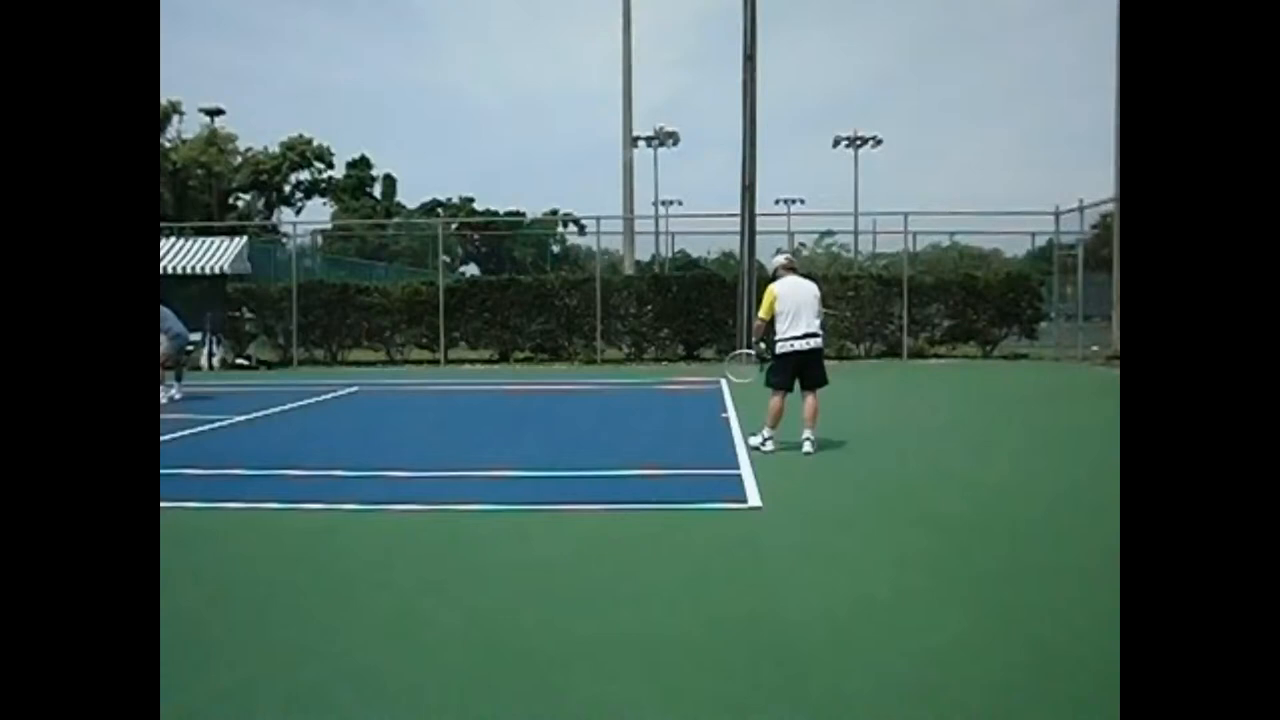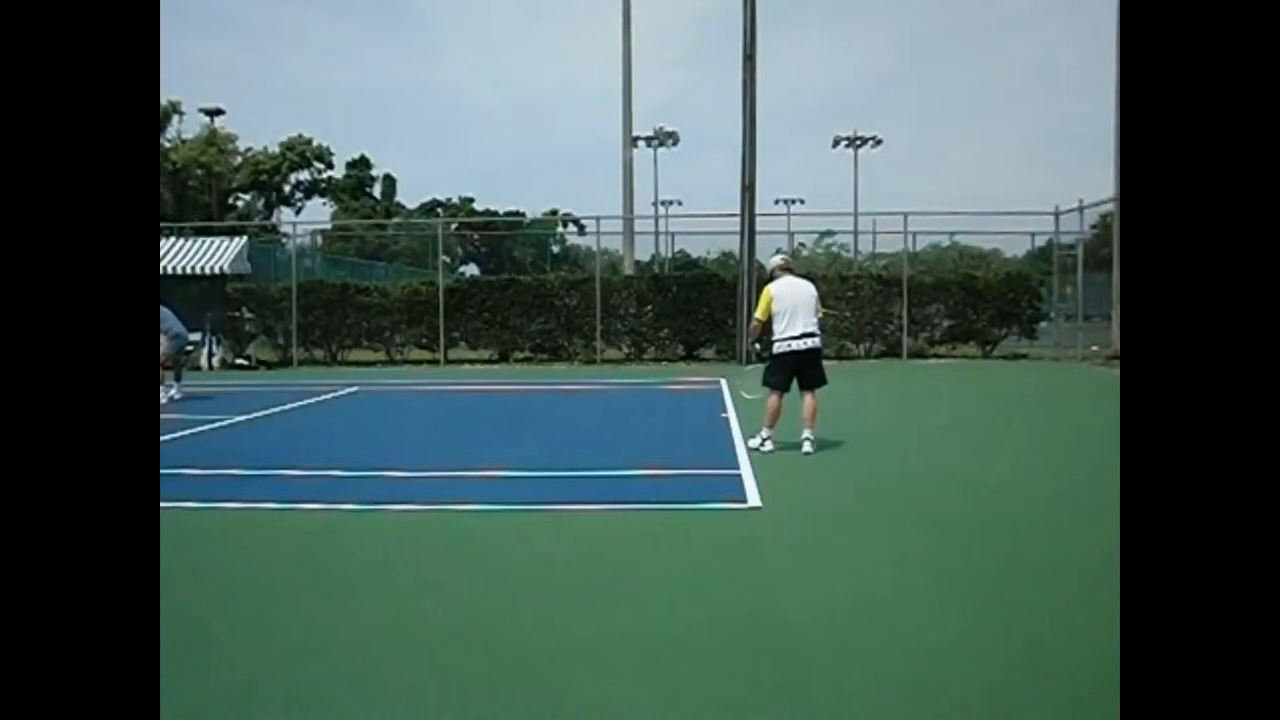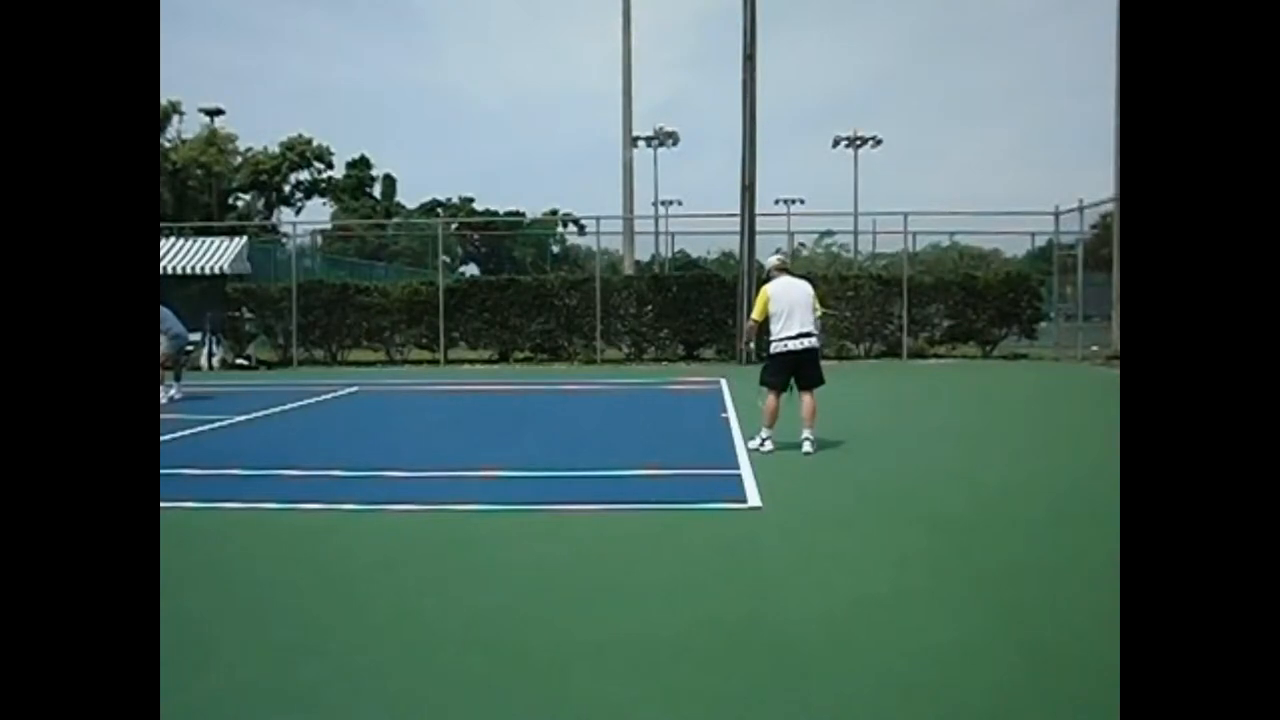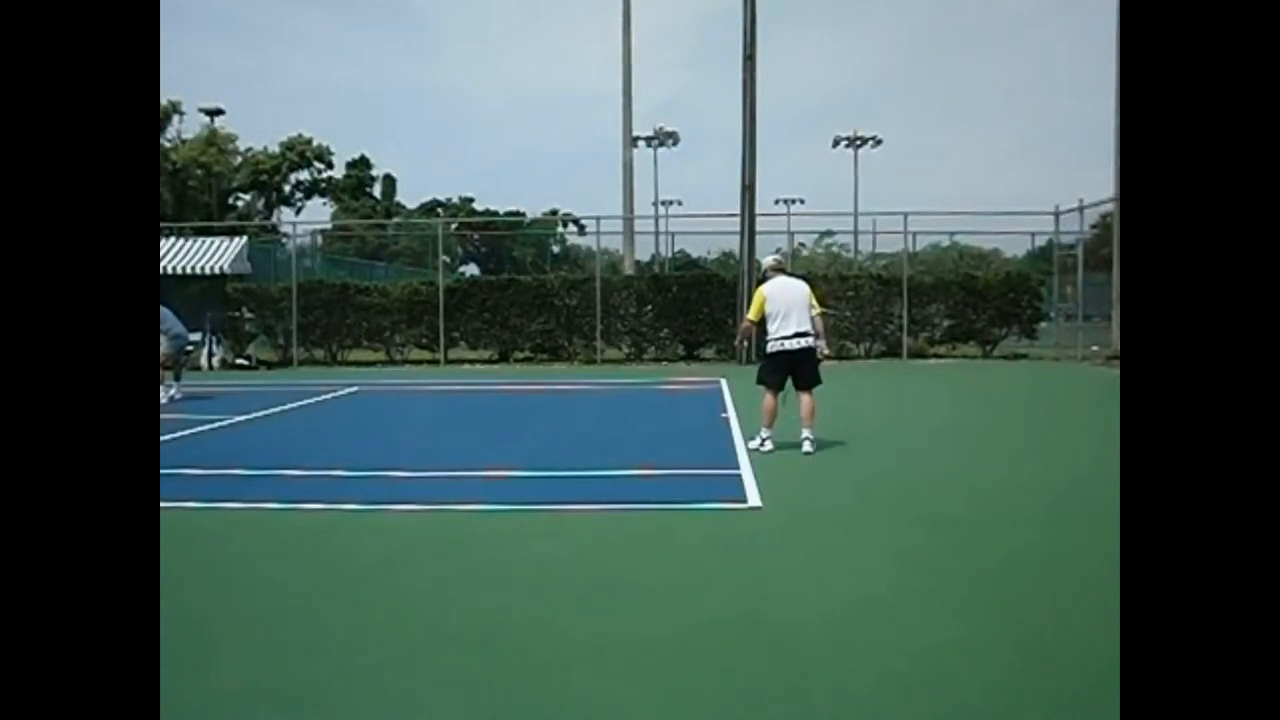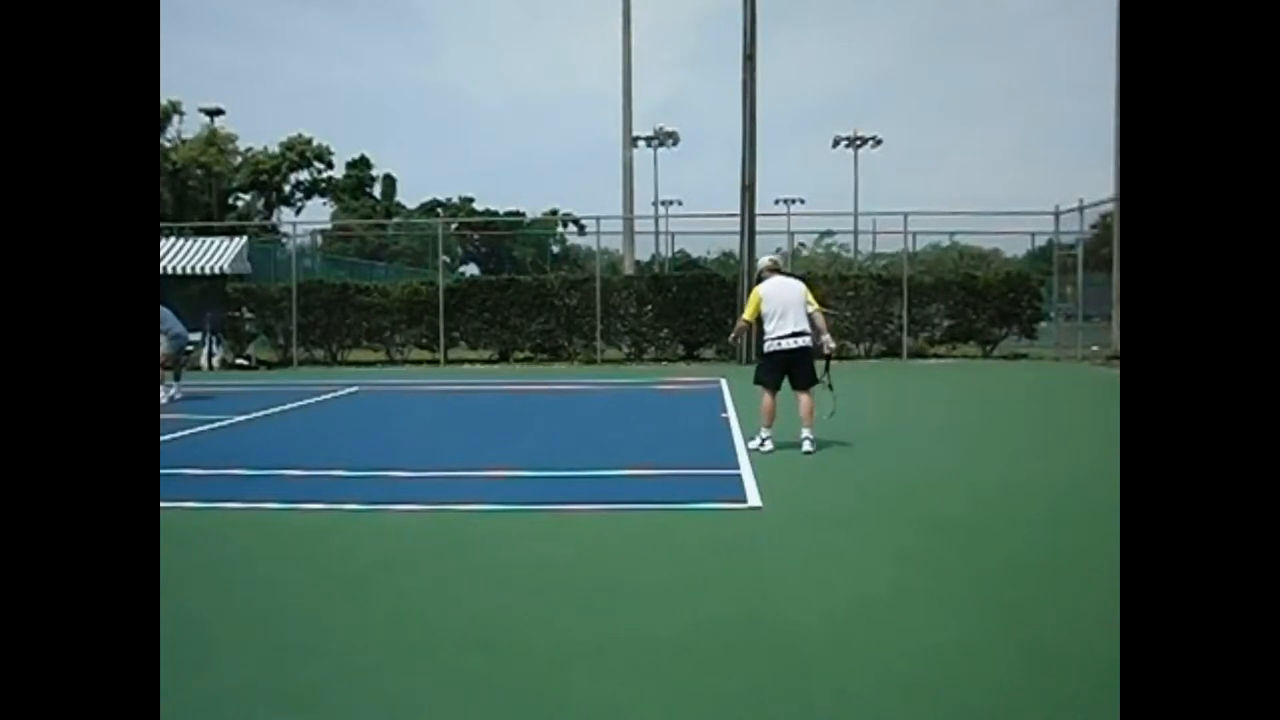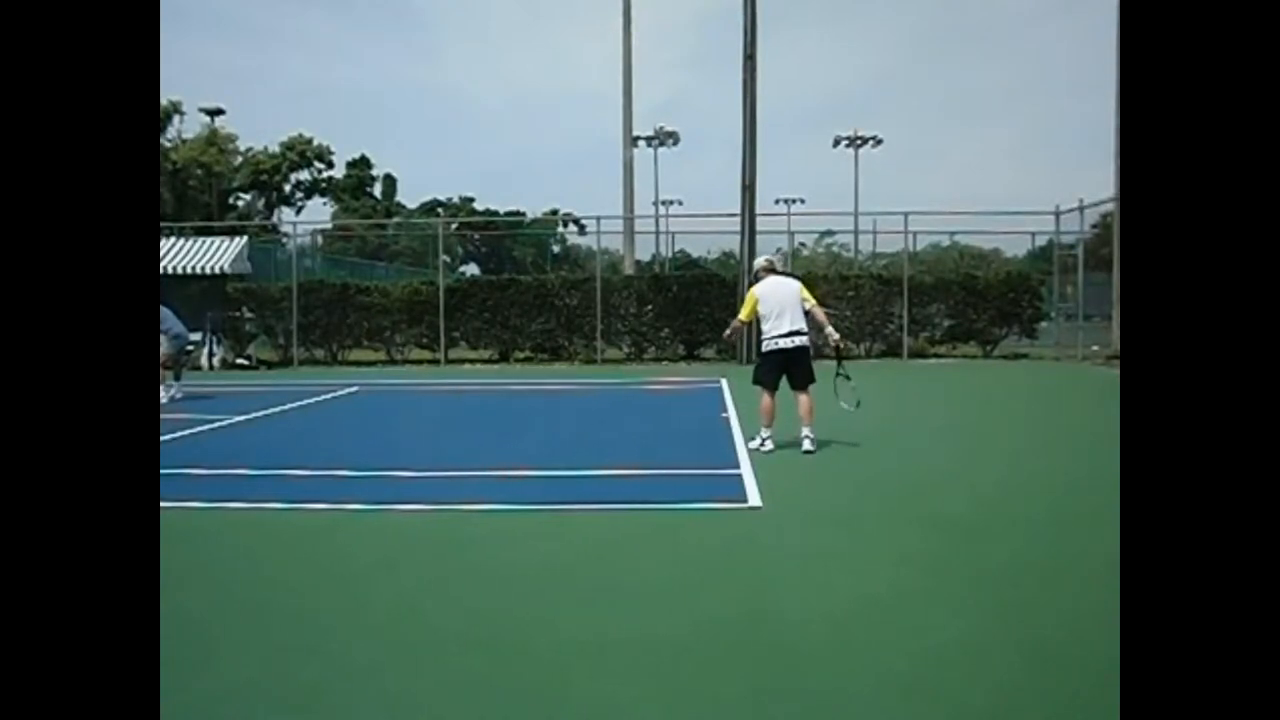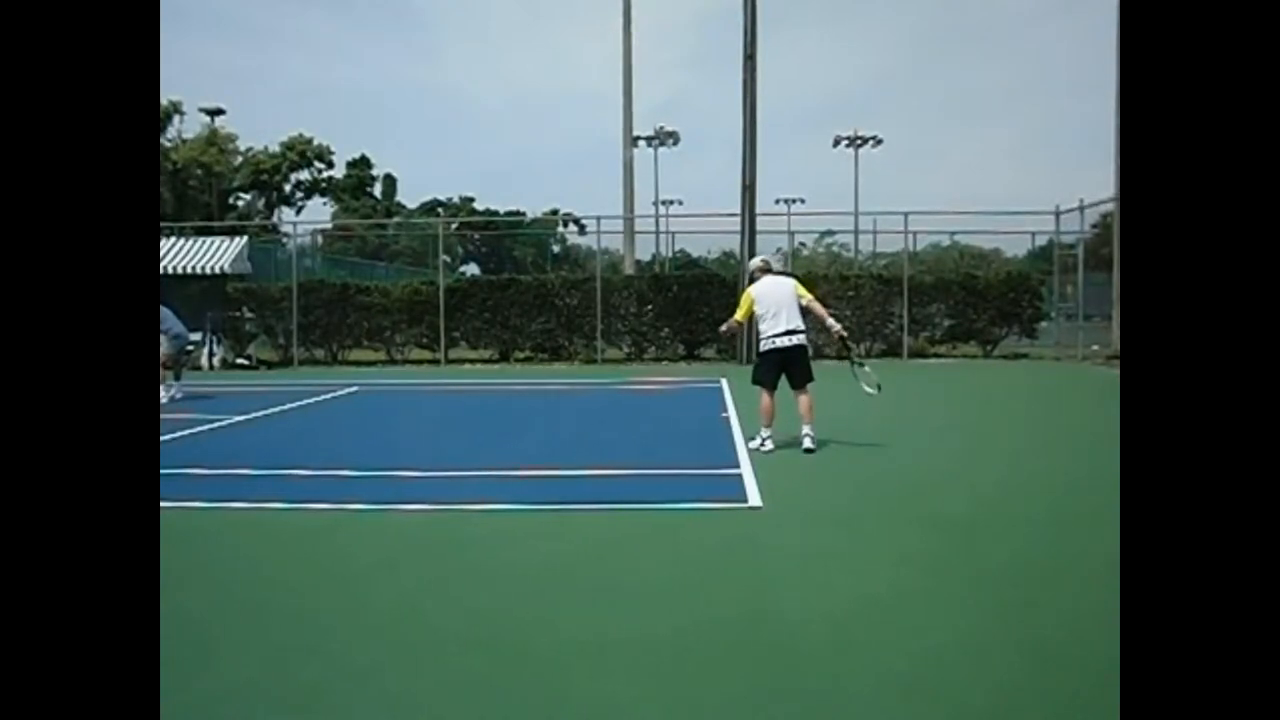
dt=0.4s
person 1, frame 1
left shoulder: (775, 287)
right shoulder: (812, 286)
left elbow: (761, 322)
right elbow: (818, 316)
left wrist: (756, 339)
left hip: (787, 346)
right hip: (812, 344)
left knee: (778, 393)
right knee: (810, 392)
left ankle: (767, 437)
right ankle: (808, 438)
person 1, frame 2
left shoulder: (771, 288)
right shoulder: (809, 286)
left elbow: (757, 323)
right elbow: (817, 316)
left wrist: (752, 340)
left hip: (784, 346)
right hip: (810, 344)
left knee: (775, 392)
right knee: (808, 392)
left ankle: (766, 437)
right ankle: (808, 438)
person 1, frame 3
left shoulder: (768, 289)
right shoulder: (806, 286)
left elbow: (753, 323)
right elbow: (817, 319)
left wrist: (747, 340)
right wrist: (815, 342)
left hip: (782, 347)
right hip: (808, 345)
left knee: (773, 392)
right knee: (807, 392)
left ankle: (765, 438)
right ankle: (808, 438)
person 1, frame 4
left shoulder: (764, 289)
right shoulder: (803, 285)
left elbow: (749, 323)
right elbow: (816, 316)
left wrist: (741, 338)
right wrist: (821, 342)
left hip: (778, 346)
right hip: (804, 344)
left knee: (771, 392)
right knee: (805, 392)
left ankle: (765, 437)
right ankle: (807, 437)
person 1, frame 5
left shoulder: (760, 289)
right shoulder: (799, 285)
left elbow: (745, 322)
right elbow: (815, 313)
left wrist: (734, 336)
right wrist: (825, 337)
left hip: (776, 346)
right hip: (802, 344)
left knee: (769, 391)
right knee: (803, 391)
left ankle: (765, 438)
right ankle: (807, 437)
person 1, frame 6
left shoulder: (757, 290)
right shoulder: (795, 283)
left elbow: (741, 322)
right elbow: (814, 308)
left wrist: (729, 332)
right wrist: (829, 330)
left hip: (773, 346)
right hip: (799, 343)
left knee: (768, 391)
right knee: (802, 391)
left ankle: (765, 437)
right ankle: (807, 436)
person 1, frame 7
left shoulder: (753, 290)
right shoulder: (790, 282)
left elbow: (737, 322)
right elbow: (811, 303)
left wrist: (725, 328)
right wrist: (830, 322)
left hip: (771, 345)
right hip: (796, 342)
left knee: (767, 391)
right knee: (802, 389)
left ankle: (765, 437)
right ankle: (807, 434)
